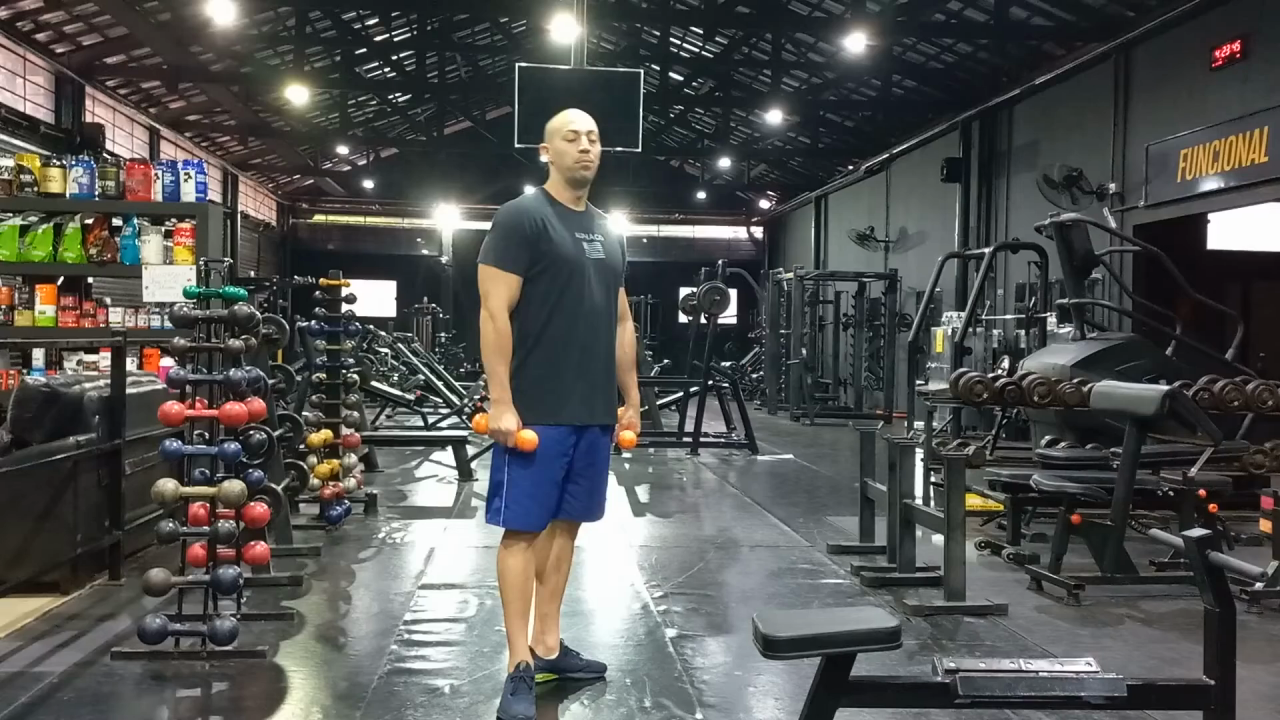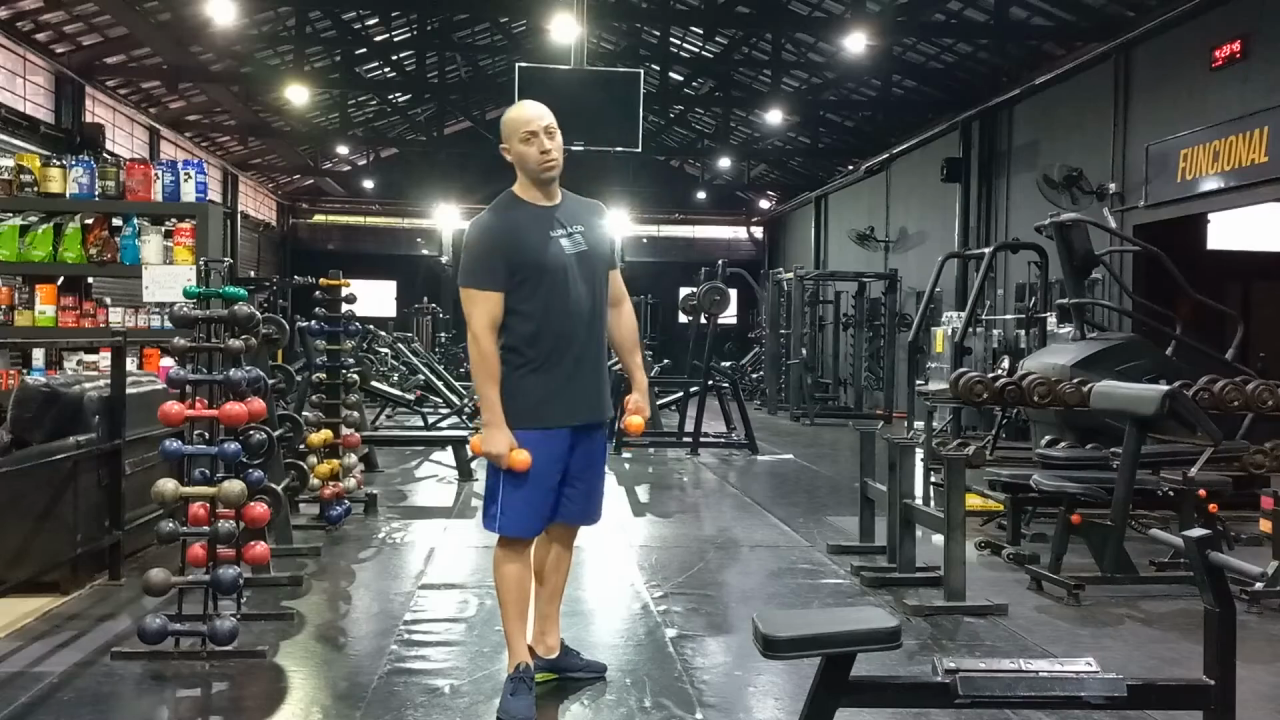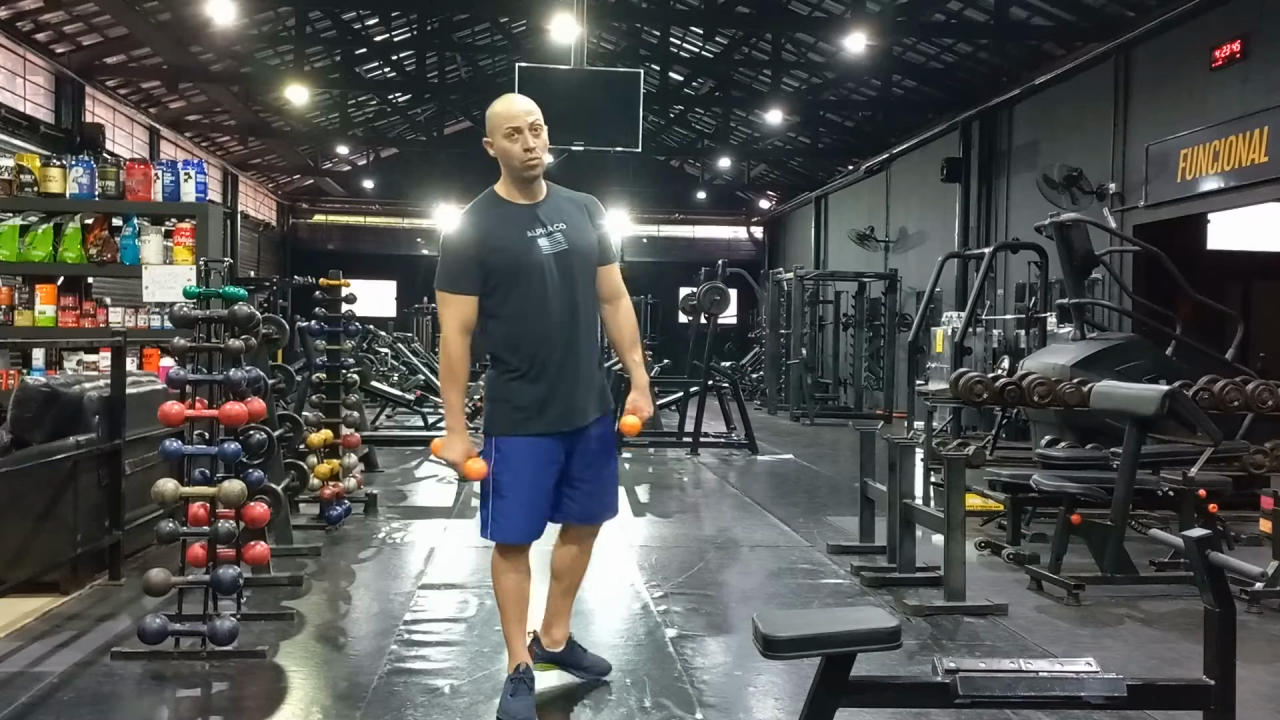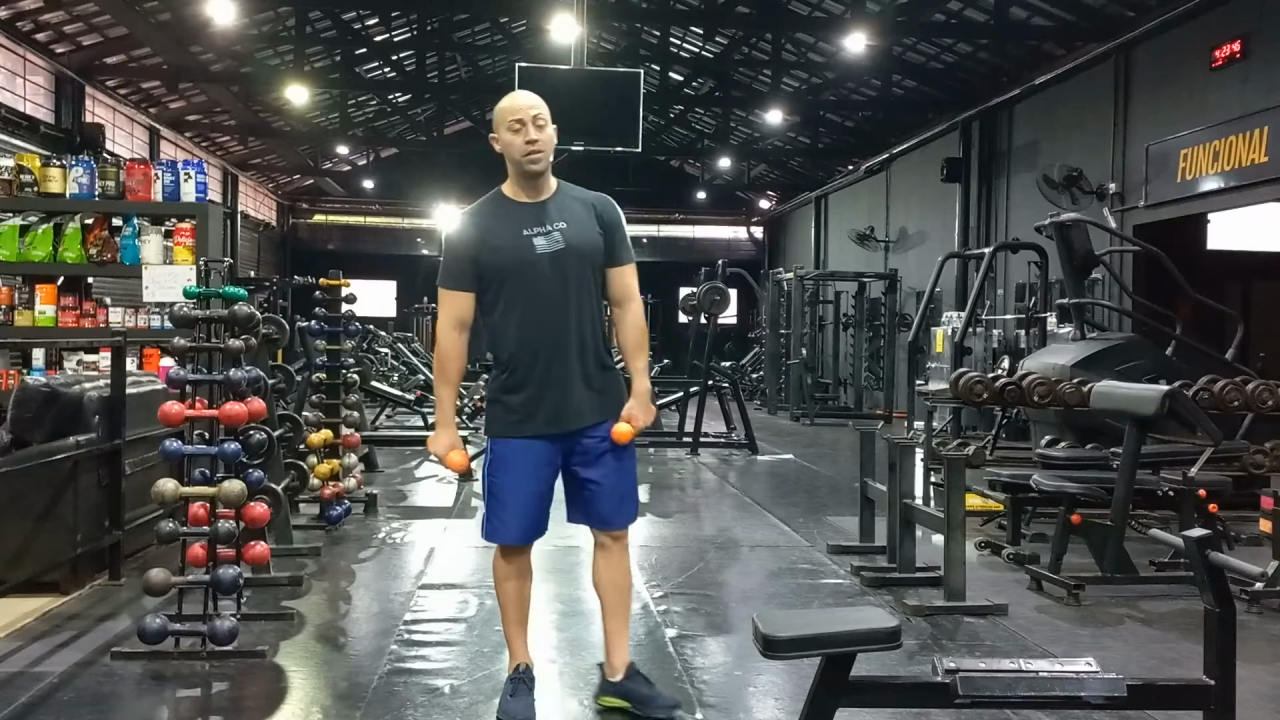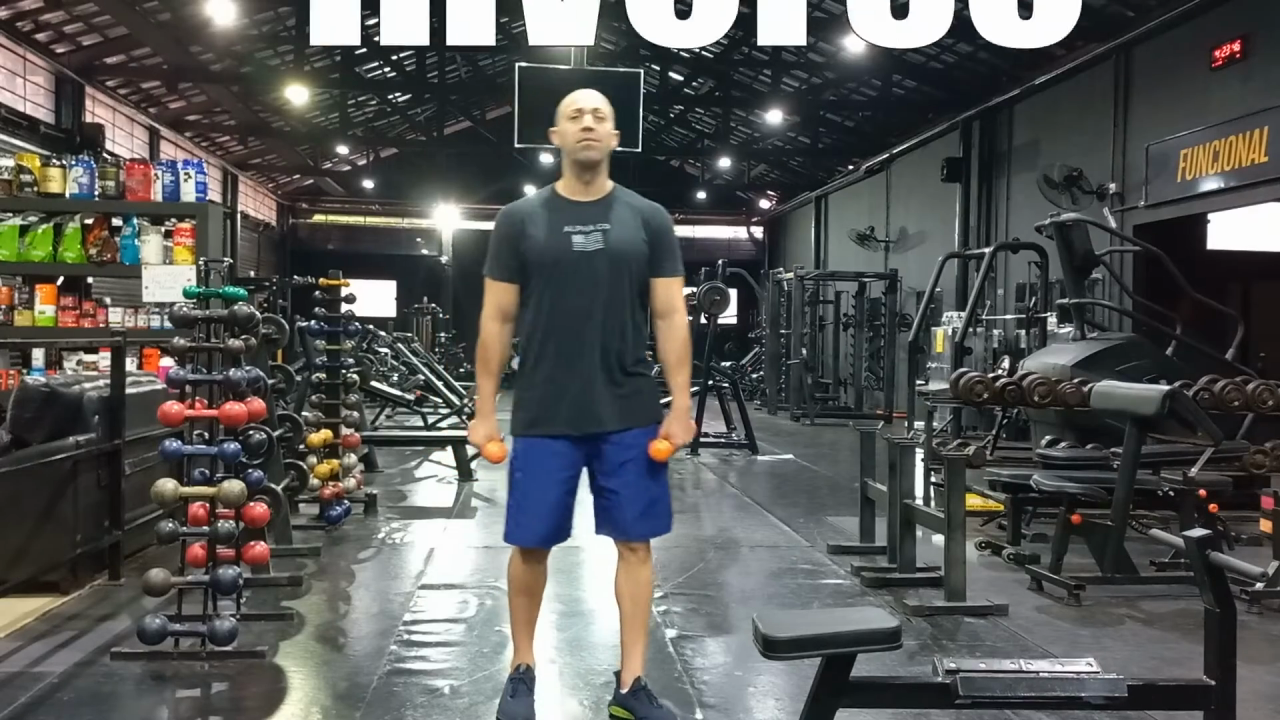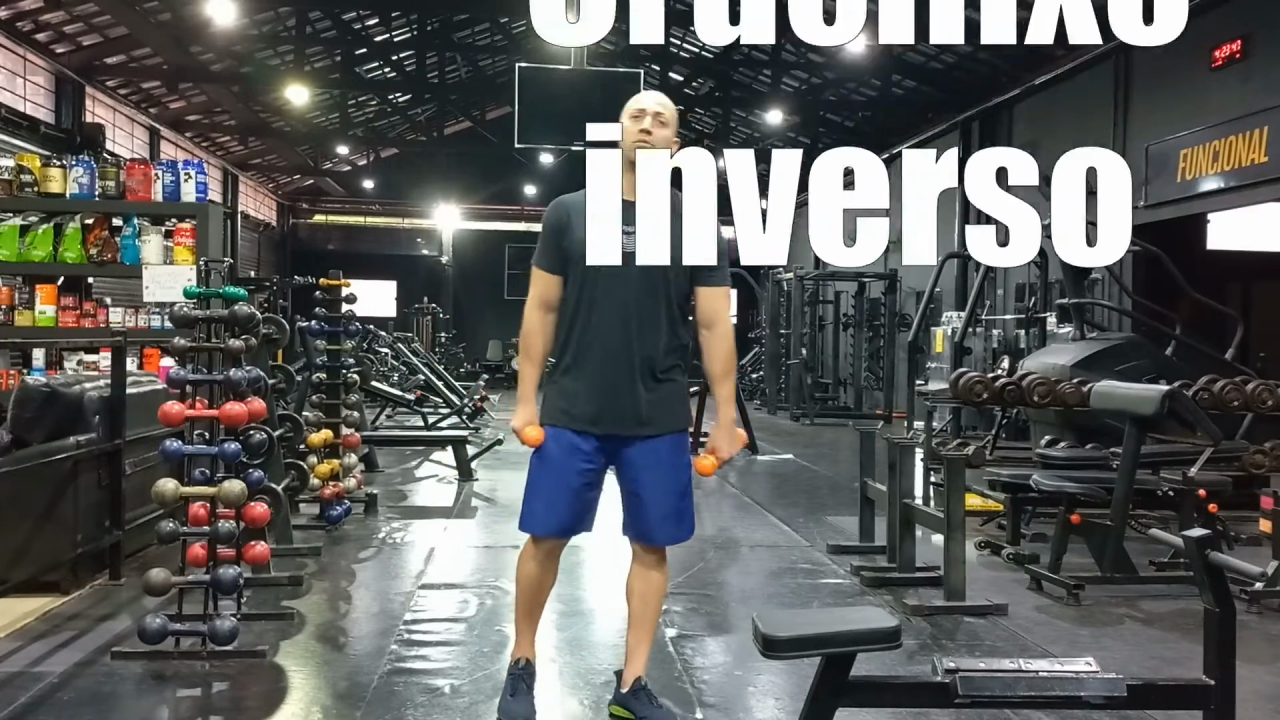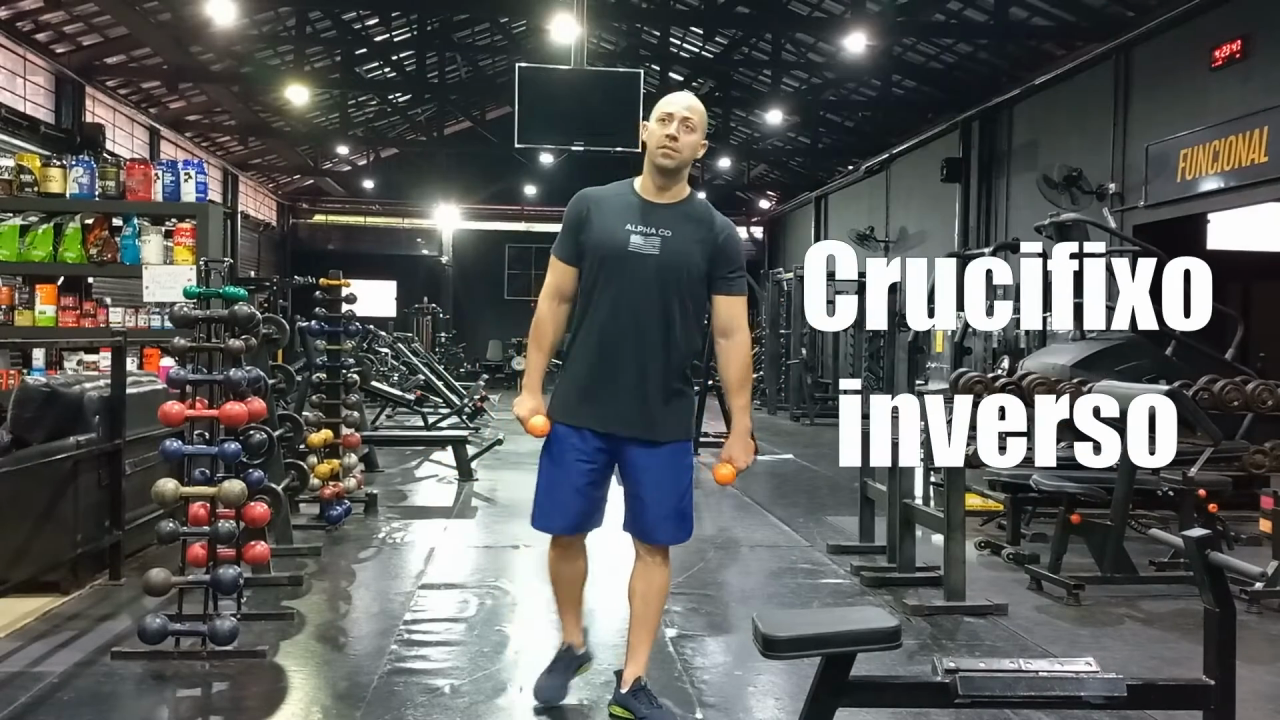
dt=0.4s
person 1, frame 1
left shoulder: (609, 233)
right shoulder: (521, 218)
left elbow: (620, 322)
right elbow: (495, 312)
left wrist: (630, 398)
right wrist: (501, 402)
left hip: (593, 409)
right hip: (536, 410)
left knee: (564, 523)
right knee: (521, 530)
left ankle: (549, 647)
right ankle: (520, 666)
person 1, frame 2
left shoulder: (592, 215)
right shoulder: (493, 228)
left elbow: (617, 305)
right elbow: (482, 330)
left wrist: (638, 381)
right wrist: (493, 422)
left hip: (590, 408)
right hip: (529, 414)
left knee: (564, 528)
right knee: (518, 535)
left ankle: (549, 646)
right ankle: (520, 669)
person 1, frame 3
left shoulder: (584, 210)
right shoulder: (473, 231)
left elbow: (614, 300)
right elbow: (456, 334)
left wrist: (638, 381)
right wrist: (455, 427)
left hip: (591, 407)
right hip: (521, 416)
left knee: (583, 523)
right knee: (513, 539)
left ankle: (554, 637)
person 1, frame 4
left shoulder: (598, 211)
right shoulder: (474, 229)
left elbow: (627, 304)
right elbow: (453, 328)
left wrist: (640, 389)
right wrist: (445, 421)
left hip: (598, 408)
right hip: (519, 417)
left knee: (613, 532)
right knee: (513, 543)
person 1, frame 5
left shoulder: (648, 218)
right shoulder: (520, 219)
left elbow: (670, 316)
right elbow: (497, 320)
left wrist: (680, 406)
right wrist: (485, 409)
left hip: (628, 413)
right hip: (543, 416)
left knee: (634, 540)
right knee: (530, 543)
person 1, frame 6
right shoulder: (569, 213)
left elbow: (715, 325)
right elbow: (541, 310)
left wrist: (726, 417)
right wrist: (526, 399)
left hip: (657, 418)
right hip: (572, 410)
left knee: (651, 545)
right knee: (545, 536)
right ankle: (522, 665)
person 1, frame 7
left shoulder: (717, 234)
right shoulder: (590, 207)
left elbow: (731, 334)
right elbow: (555, 299)
left wrist: (740, 428)
right wrist: (531, 385)
left hip: (661, 420)
right hip: (580, 409)
left knee: (653, 545)
right knee: (565, 530)
right ankle: (572, 644)
